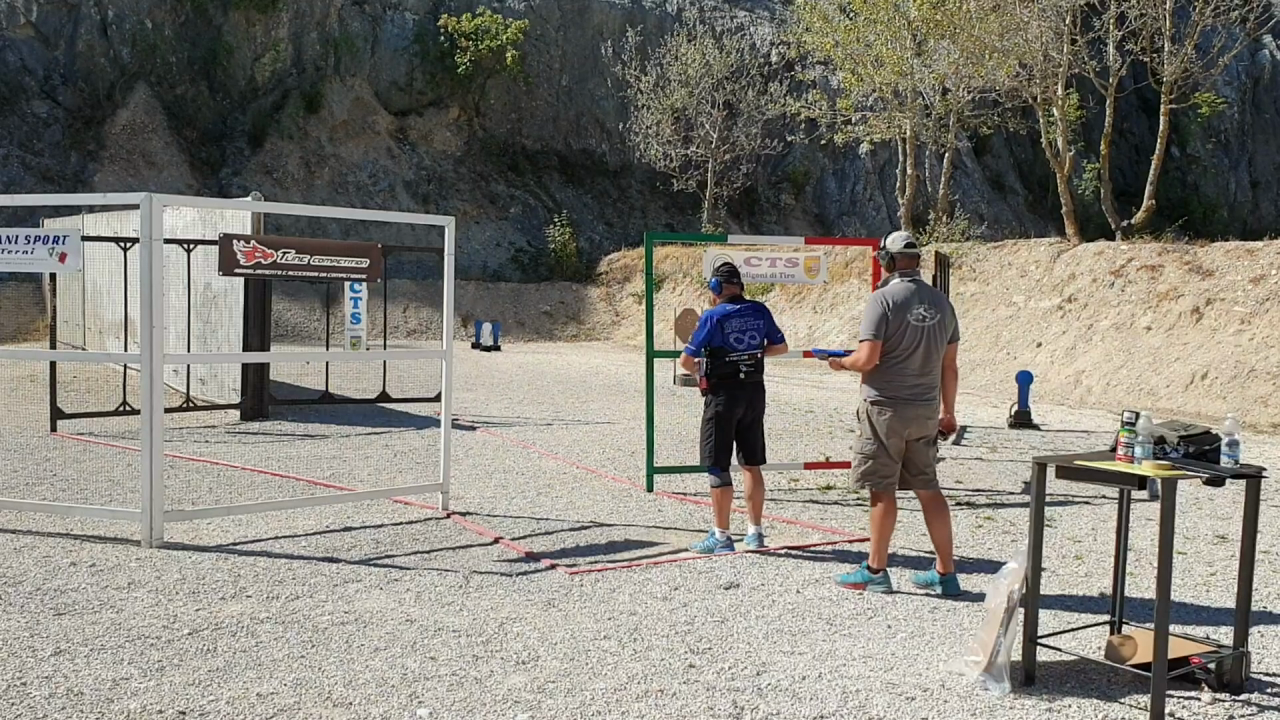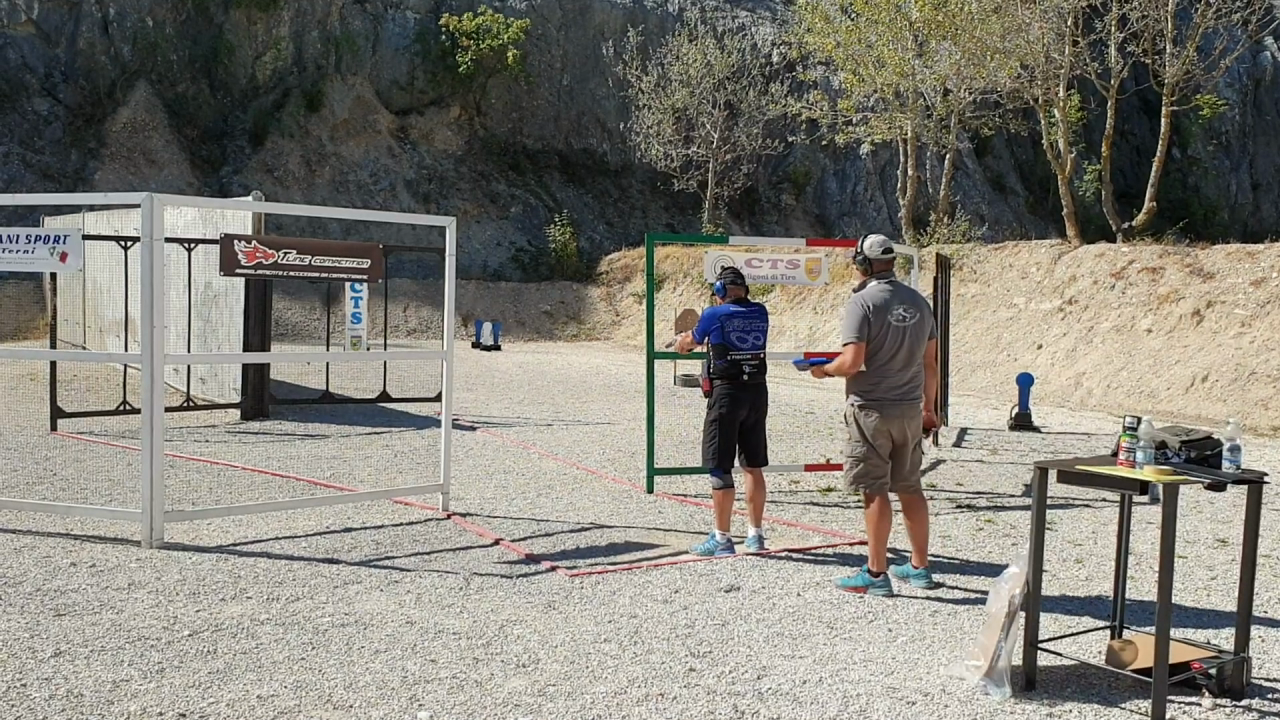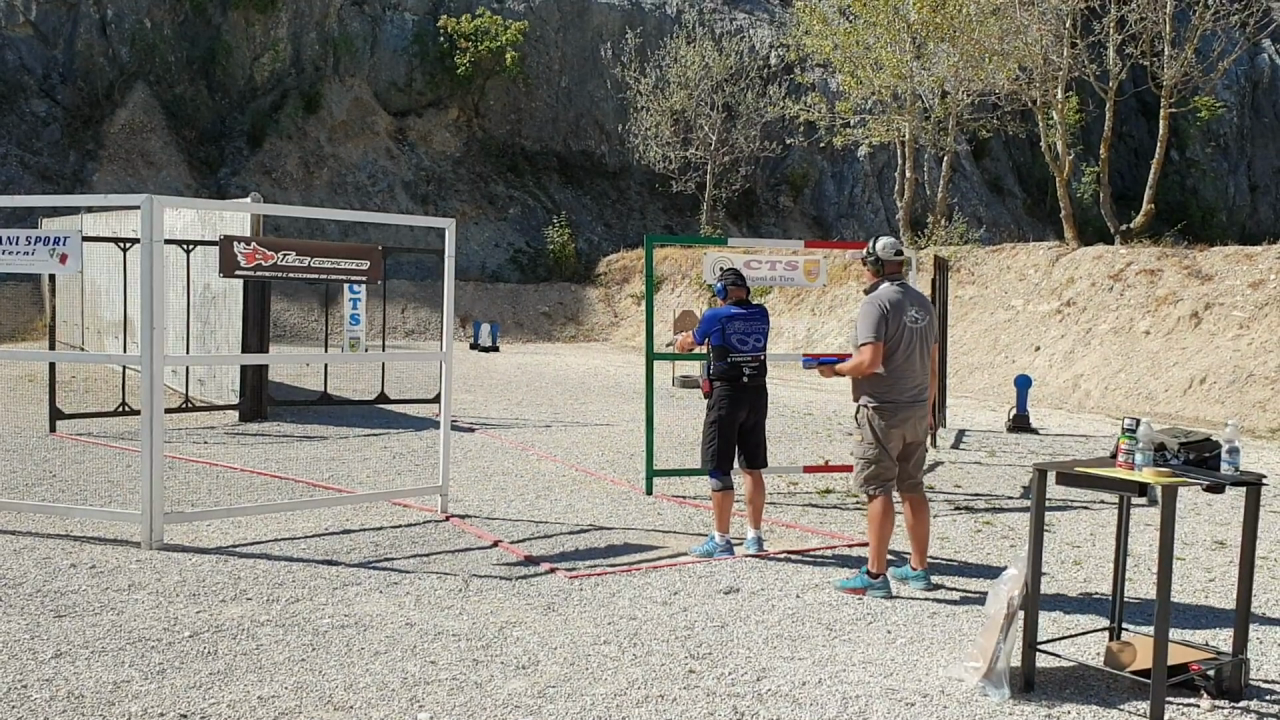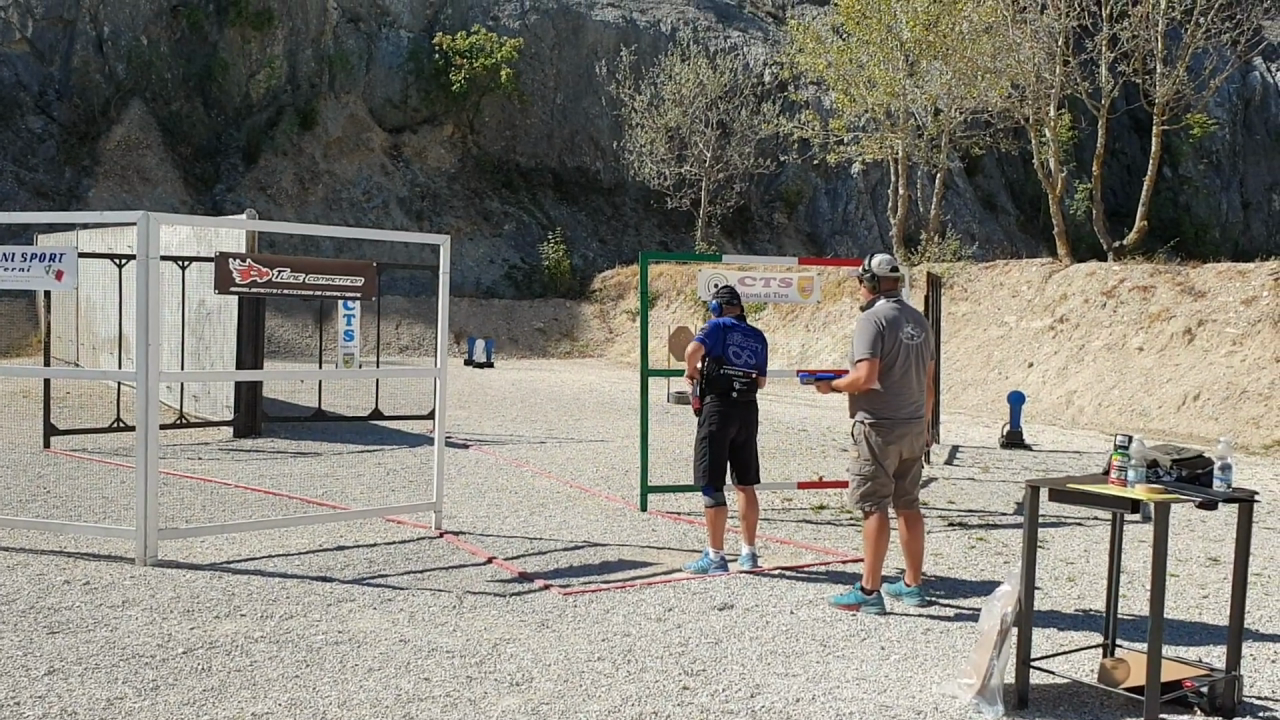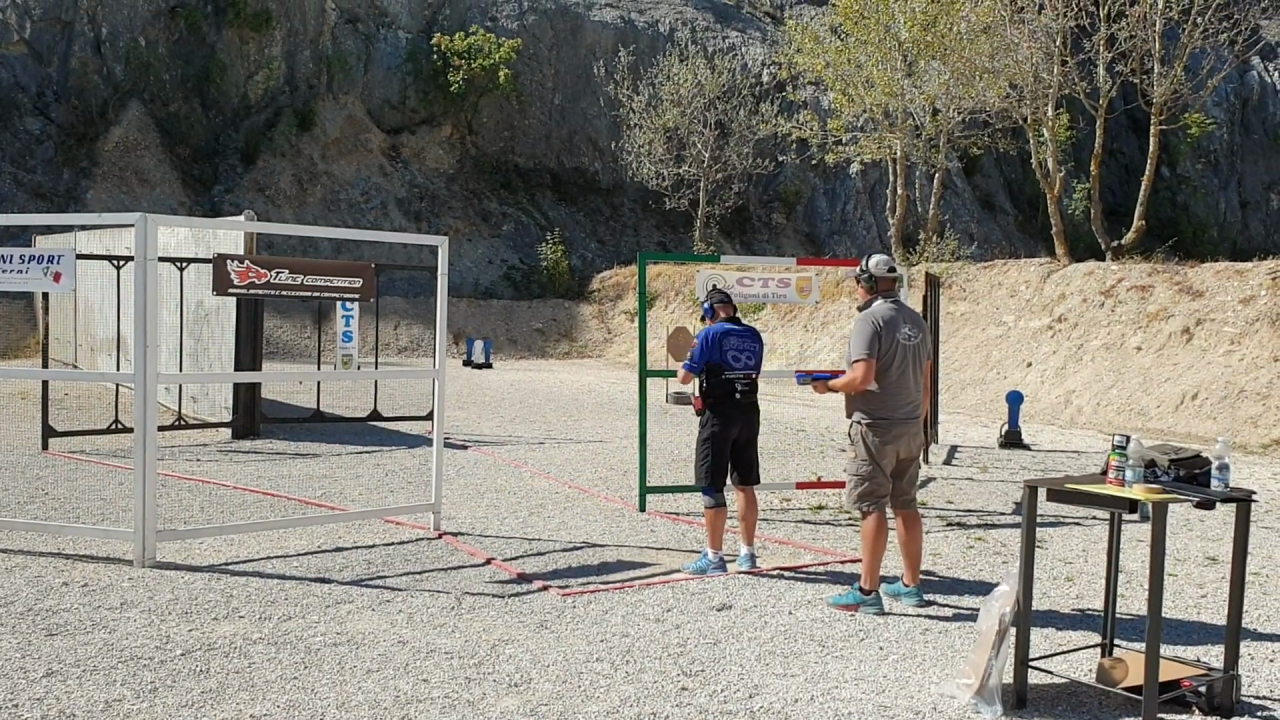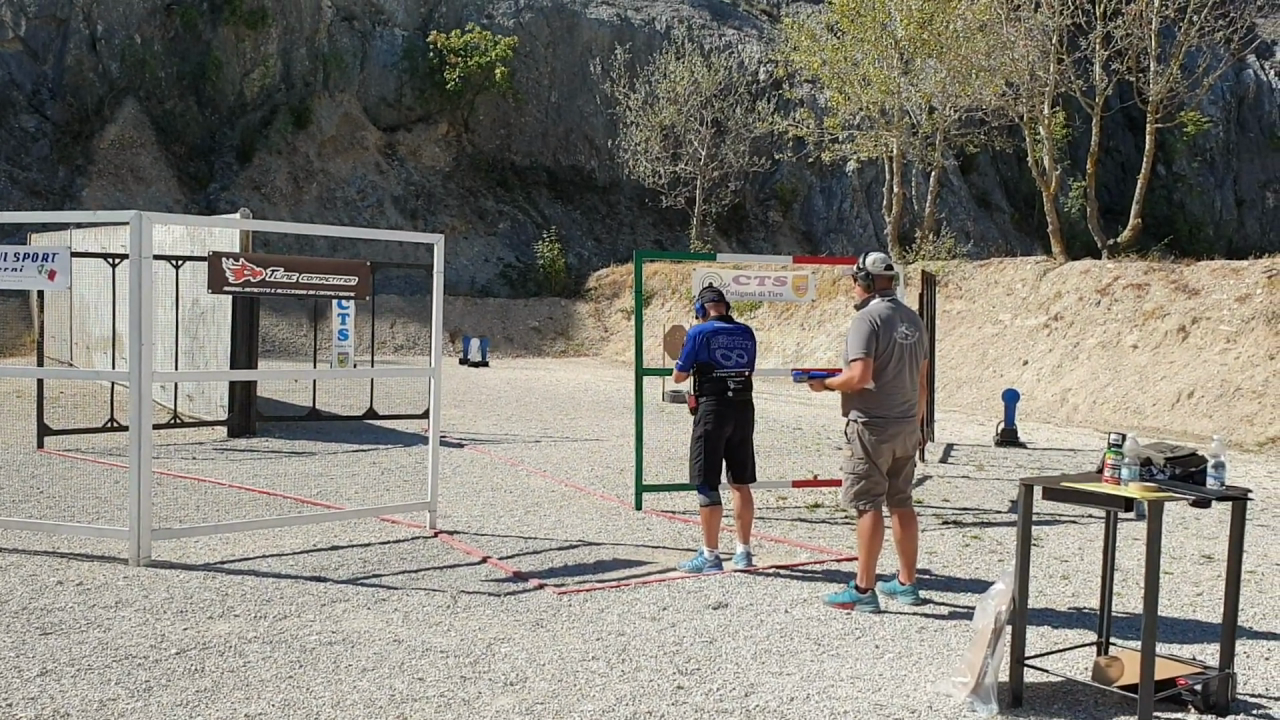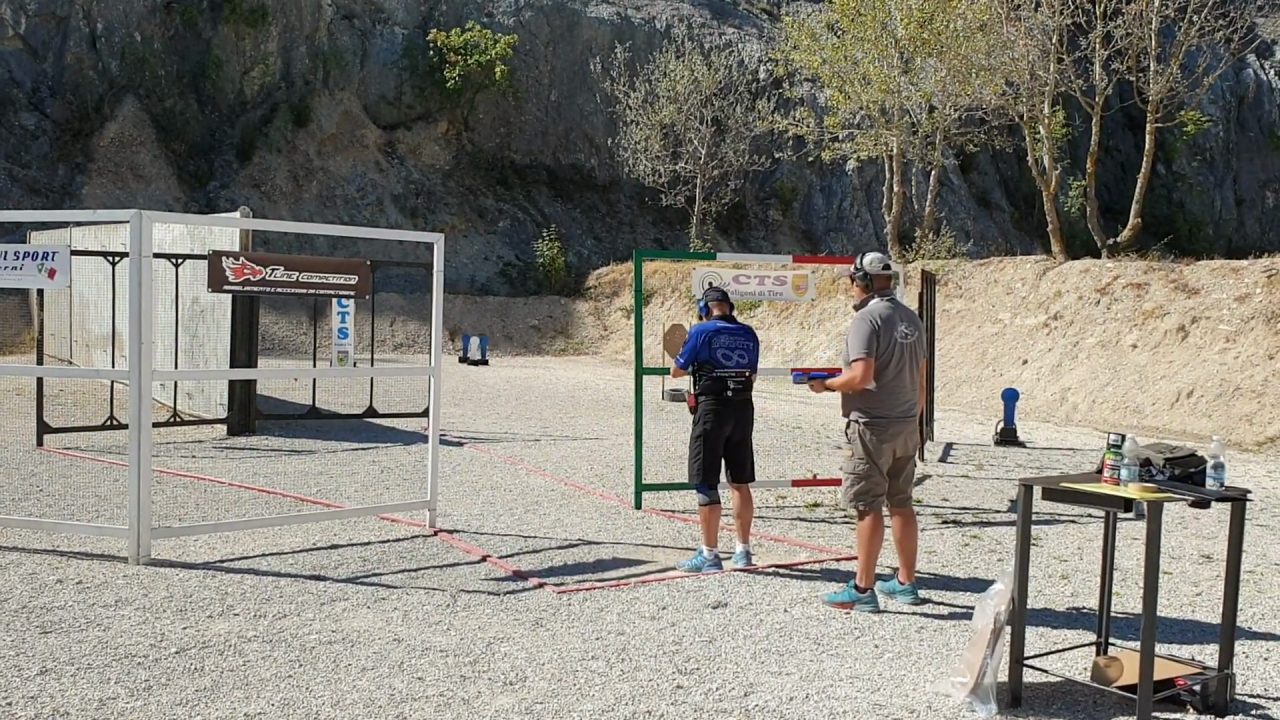
dt=0.7s
person 1, frame 1
left shoulder: (883, 299)
right shoulder: (941, 301)
left elbow: (867, 358)
right elbow: (949, 366)
left wrist: (841, 362)
right wrist: (948, 411)
left hip: (884, 408)
right hip: (925, 410)
left knee: (882, 489)
right knee: (928, 488)
left ankle: (875, 571)
right ankle: (945, 573)
person 1, frame 2
left shoulder: (862, 301)
right shoulder: (918, 301)
left elbow: (852, 362)
right elbow: (930, 362)
left wrist: (825, 370)
right wrist: (929, 407)
left hip: (871, 410)
right hip: (910, 410)
left knee: (875, 490)
right knee: (910, 487)
left ankle: (876, 574)
right ankle: (919, 566)
person 1, frame 3
left shoulder: (876, 302)
right shoulder: (923, 303)
left elbow: (869, 361)
right elbow: (931, 364)
left wrist: (836, 369)
right wrist: (927, 408)
left hip: (882, 411)
right hip: (916, 411)
left knee: (879, 489)
right knee: (913, 488)
left ankle: (875, 575)
right ankle: (918, 569)
person 1, frame 4
left shoulder: (873, 319)
right shoulder: (919, 320)
left elbow: (865, 377)
right elbow: (928, 383)
left wrist: (833, 385)
right wrist: (924, 425)
left hip: (879, 428)
right hip: (913, 428)
left knee: (874, 506)
right knee: (908, 504)
left ankle: (869, 591)
right ankle: (912, 585)
person 1, frame 5
left shoulder: (870, 319)
right shoulder: (916, 320)
left elbow: (862, 378)
right elbow: (924, 382)
left wrist: (829, 385)
left hip: (876, 429)
right hip: (910, 428)
left knee: (872, 507)
right knee: (906, 504)
left ankle: (867, 591)
right ankle: (911, 585)
person 1, frame 6
left shoulder: (867, 318)
right shoulder: (913, 319)
left elbow: (859, 377)
right elbow: (921, 381)
left wrist: (826, 383)
left hip: (871, 428)
right hip: (906, 428)
left knee: (868, 505)
right knee: (902, 503)
left ankle: (863, 589)
right ankle: (906, 583)
person 1, frame 7
left shoulder: (867, 318)
right shoulder: (911, 318)
left elbow: (861, 377)
right elbow: (920, 379)
left wrist: (826, 384)
left hip: (872, 427)
right hip: (906, 427)
left knee: (868, 506)
right knee: (901, 503)
left ankle: (862, 589)
right ankle: (906, 583)
person 2, frame 1
left shoulder: (713, 316)
right shoulder: (760, 312)
left elbow: (687, 360)
right elbow: (779, 348)
left wrist: (697, 367)
left hip: (723, 393)
right hip: (754, 391)
left knee: (718, 467)
right knee: (752, 464)
left ankle: (721, 536)
right ankle: (755, 532)
person 2, frame 2
left shoulder: (714, 314)
right shoulder: (760, 313)
left elbow: (692, 340)
left wrist: (681, 341)
left hip: (726, 393)
right hip: (757, 393)
left knee: (720, 468)
right knee: (753, 466)
left ankle: (722, 539)
right ankle: (755, 534)
person 2, frame 3
left shoulder: (716, 316)
right shoulder: (761, 314)
left elbow: (691, 341)
left wrist: (682, 341)
left hip: (727, 395)
right hip: (757, 395)
left knee: (719, 470)
right knee: (753, 467)
left ankle: (720, 541)
right ankle: (754, 536)
person 2, frame 4
left shoulder: (717, 326)
right shoulder: (758, 336)
left elbow: (694, 349)
right elbow: (761, 381)
left wrist: (692, 370)
left hip: (717, 410)
right hip: (748, 411)
left knee: (712, 486)
right knee: (746, 484)
left ankle: (715, 556)
right ankle: (749, 553)
person 2, frame 5
left shoulder: (710, 334)
right shoulder: (753, 335)
left elbow: (684, 377)
left wrist: (687, 364)
left hip: (719, 413)
right hip: (749, 411)
left knee: (712, 487)
right knee: (745, 484)
left ankle: (714, 557)
right ankle: (747, 553)
person 2, frame 6
left shoulder: (699, 332)
right shoulder: (746, 333)
left elbow: (678, 376)
left hip: (712, 410)
right hip: (743, 410)
left knee: (707, 485)
right knee: (741, 483)
left ankle: (710, 555)
right ankle: (743, 551)
person 2, frame 7
left shoulder: (702, 331)
right shoulder: (749, 334)
left elbow: (676, 371)
left wrist: (695, 367)
left hip: (712, 409)
right hip: (743, 409)
left knee: (706, 484)
right knee: (740, 482)
left ankle: (709, 554)
right ankle: (743, 550)
